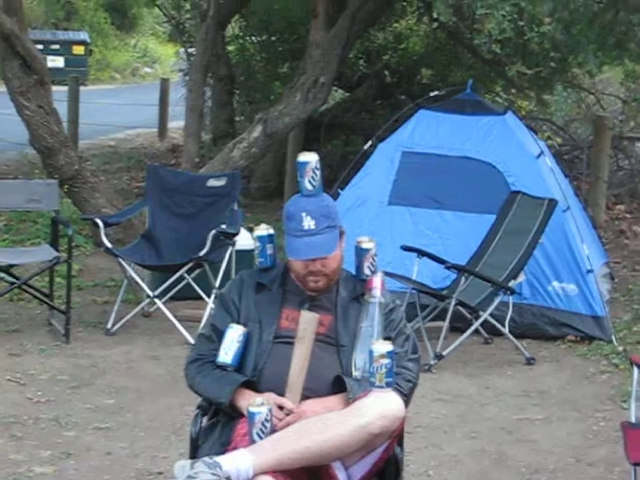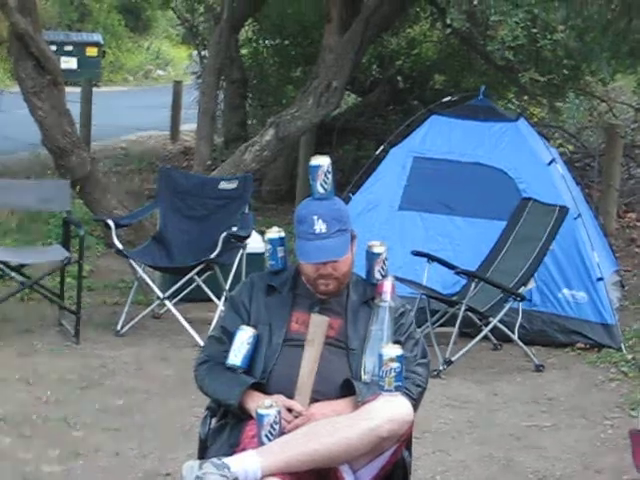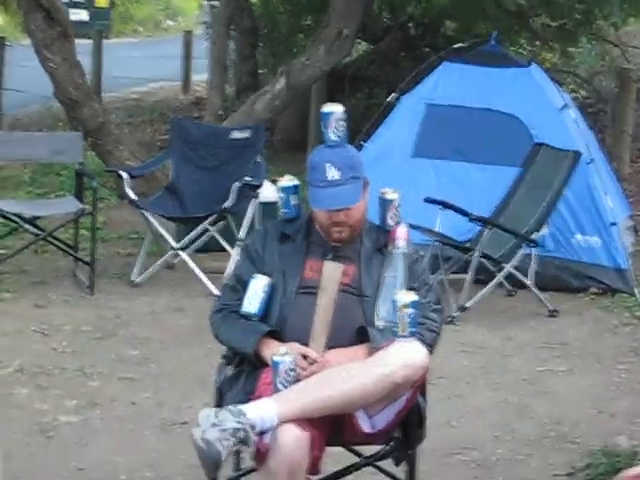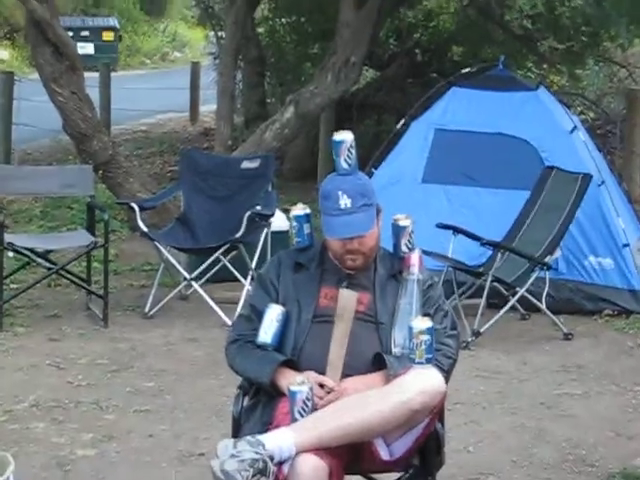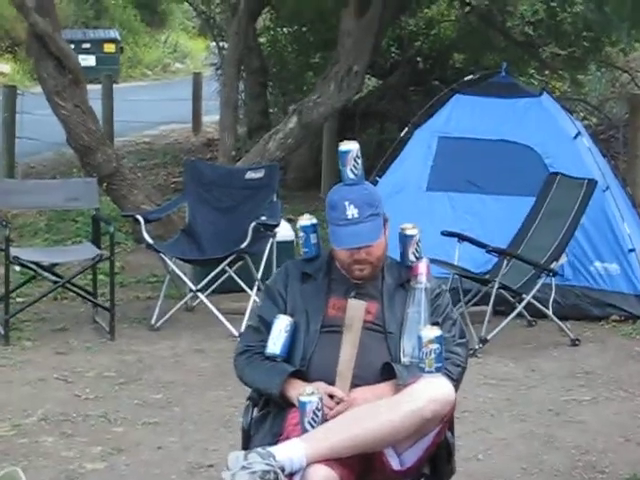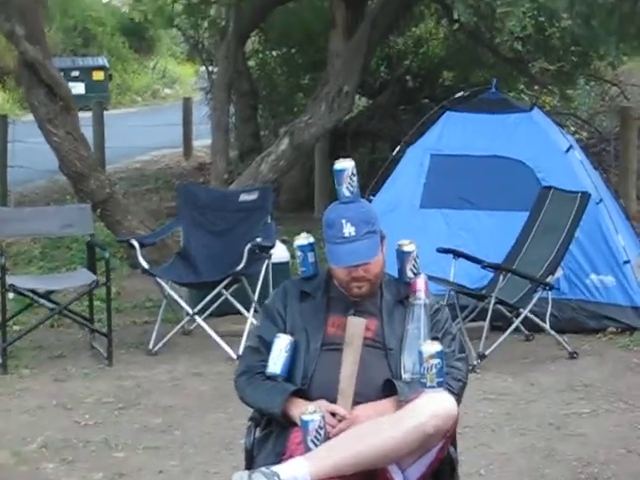
dt=0.2s
person 1, frame 1
right shoulder: (248, 288)
left elbow: (405, 374)
right elbow: (200, 363)
left wrist: (333, 406)
right wrist: (246, 399)
left hip: (343, 438)
left knee: (389, 408)
person 1, frame 2
right shoulder: (259, 291)
left elbow: (414, 378)
right elbow: (210, 365)
left wrist: (341, 409)
right wrist: (255, 401)
left hip: (351, 440)
left knee: (396, 412)
person 1, frame 3
right shoulder: (274, 239)
left elbow: (427, 322)
right elbow: (226, 314)
left wrist: (357, 355)
right wrist: (269, 348)
left hip: (366, 392)
right hip: (288, 382)
left knee: (411, 357)
right knee: (288, 442)
left ankle: (247, 417)
person 1, frame 4
right shoulder: (287, 268)
left elbow: (444, 350)
right elbow: (241, 343)
left wrist: (373, 384)
right wrist: (286, 378)
left hip: (384, 418)
left knee: (429, 383)
left ankle: (265, 447)
person 1, frame 5
right shoulder: (294, 279)
left elbow: (453, 359)
right elbow: (249, 354)
left wrist: (381, 394)
right wrist: (296, 389)
left hip: (393, 425)
left knee: (438, 393)
person 1, frame 6
right shoulder: (292, 298)
left elbow: (453, 374)
right elbow: (250, 374)
left wrist: (384, 410)
right wrist: (298, 407)
left hip: (396, 440)
left knee: (442, 407)
